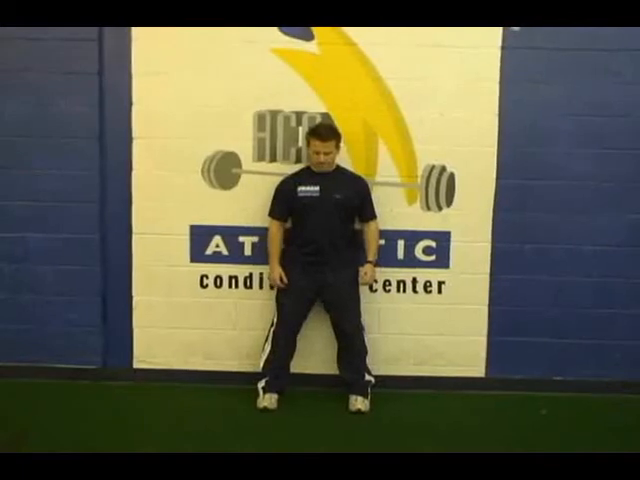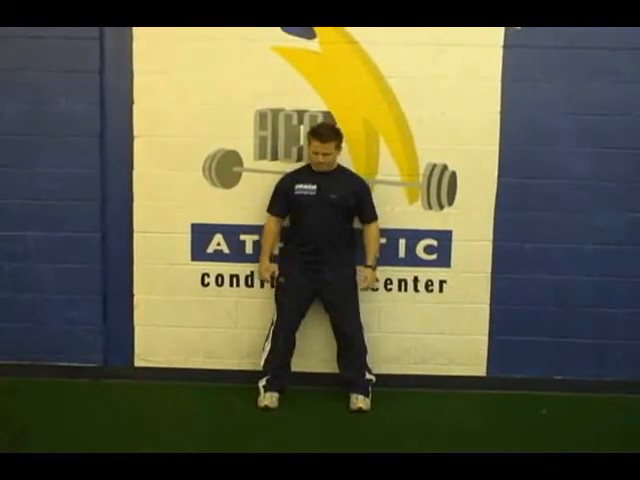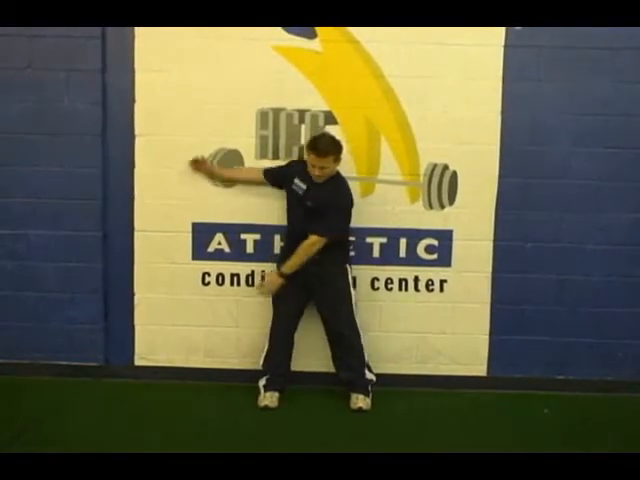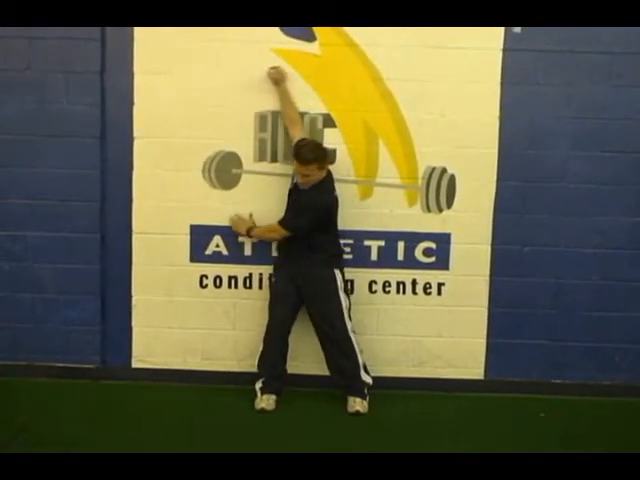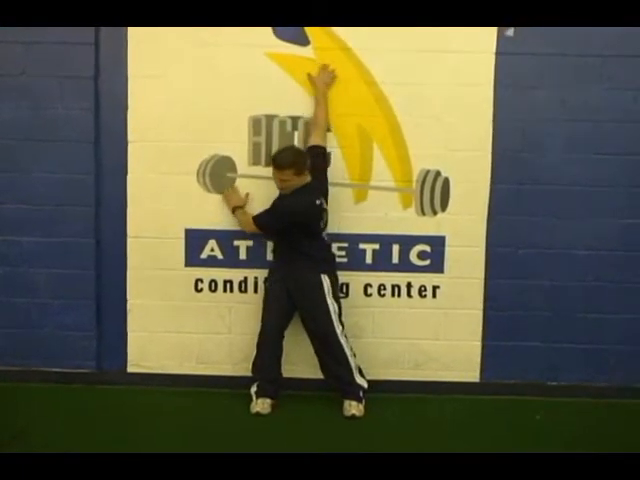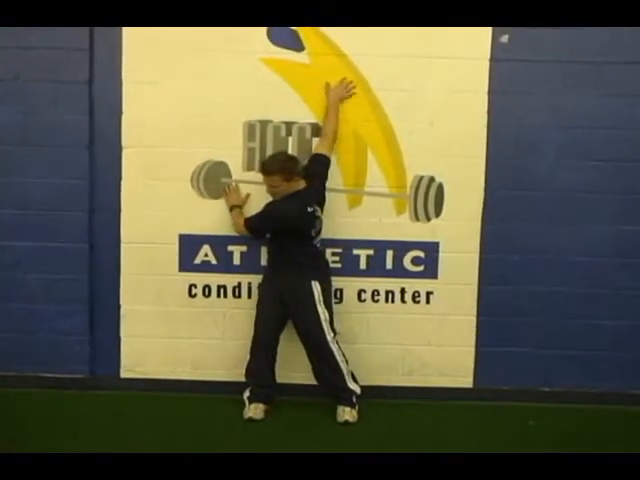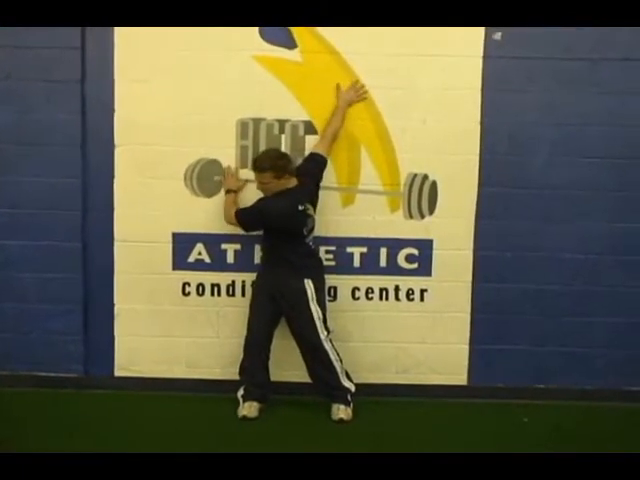
dt=0.7s
person 1, frame 1
left shoulder: (355, 184)
right shoulder: (291, 184)
left elbow: (369, 224)
right elbow: (277, 225)
left wrist: (369, 261)
right wrist: (274, 263)
left hip: (342, 272)
right hip: (298, 271)
left knee: (350, 331)
right knee: (284, 329)
left ankle: (359, 389)
right ankle: (270, 387)
person 1, frame 2
left shoulder: (354, 184)
right shoulder: (291, 181)
left elbow: (370, 225)
right elbow: (274, 220)
left wrist: (370, 265)
right wrist: (265, 257)
left hip: (339, 270)
right hip: (296, 268)
left knee: (349, 330)
right knee: (283, 326)
left ankle: (360, 388)
right ankle: (271, 386)
person 1, frame 3
left shoulder: (339, 195)
right shoulder: (296, 170)
left elbow: (315, 243)
right elbow: (259, 175)
left wrist: (282, 274)
right wrist: (216, 172)
left hip: (330, 267)
right hip: (293, 261)
left knee: (342, 326)
right knee: (281, 325)
left ankle: (360, 386)
right ankle: (271, 385)
person 1, frame 4
left shoulder: (320, 199)
right shoulder: (304, 163)
left elbow: (279, 231)
right elbow: (295, 124)
left wrist: (248, 229)
right wrist: (280, 87)
left hip: (322, 270)
right hip: (288, 265)
left knee: (336, 330)
right knee: (276, 327)
left ankle: (357, 389)
right ankle: (268, 388)
person 1, frame 5
left shoulder: (291, 205)
right shoulder: (317, 171)
left elbow: (252, 225)
right elbow: (318, 131)
left wrist: (236, 206)
right wrist: (321, 91)
left hip: (313, 275)
right hip: (283, 271)
left knee: (328, 334)
right knee: (270, 331)
left ankle: (354, 392)
right ankle: (264, 391)
person 1, frame 6
left shoulder: (281, 211)
right shoulder: (314, 179)
left elbow: (244, 228)
right elbow: (327, 139)
left wrist: (235, 205)
right wrist: (333, 102)
left hip: (307, 282)
right hip: (276, 277)
left knee: (321, 340)
right knee: (263, 337)
left ankle: (347, 398)
right ankle: (257, 396)
person 1, frame 7
left shoulder: (272, 208)
right shoulder: (308, 176)
left elbow: (232, 217)
right elbow: (327, 139)
left wrist: (231, 191)
right wrist: (342, 105)
left hip: (301, 279)
right hip: (270, 276)
left knee: (314, 339)
right knee: (257, 336)
left ankle: (342, 396)
right ankle: (252, 395)
